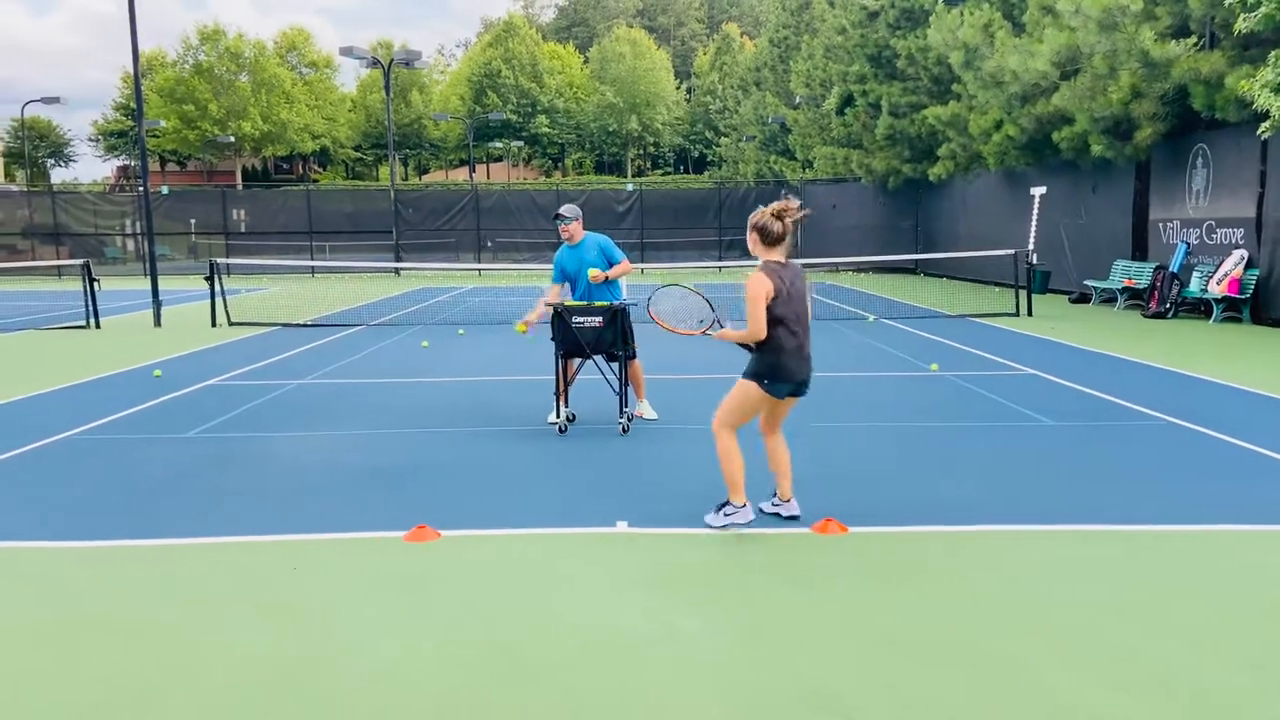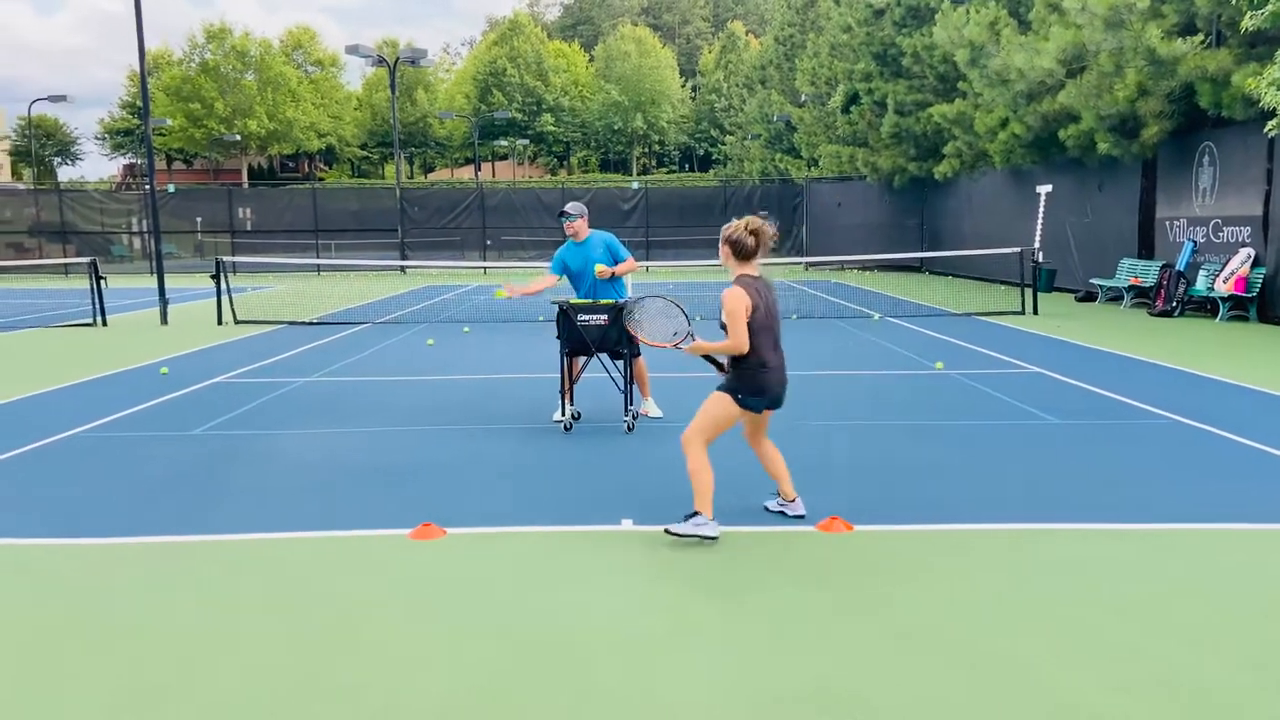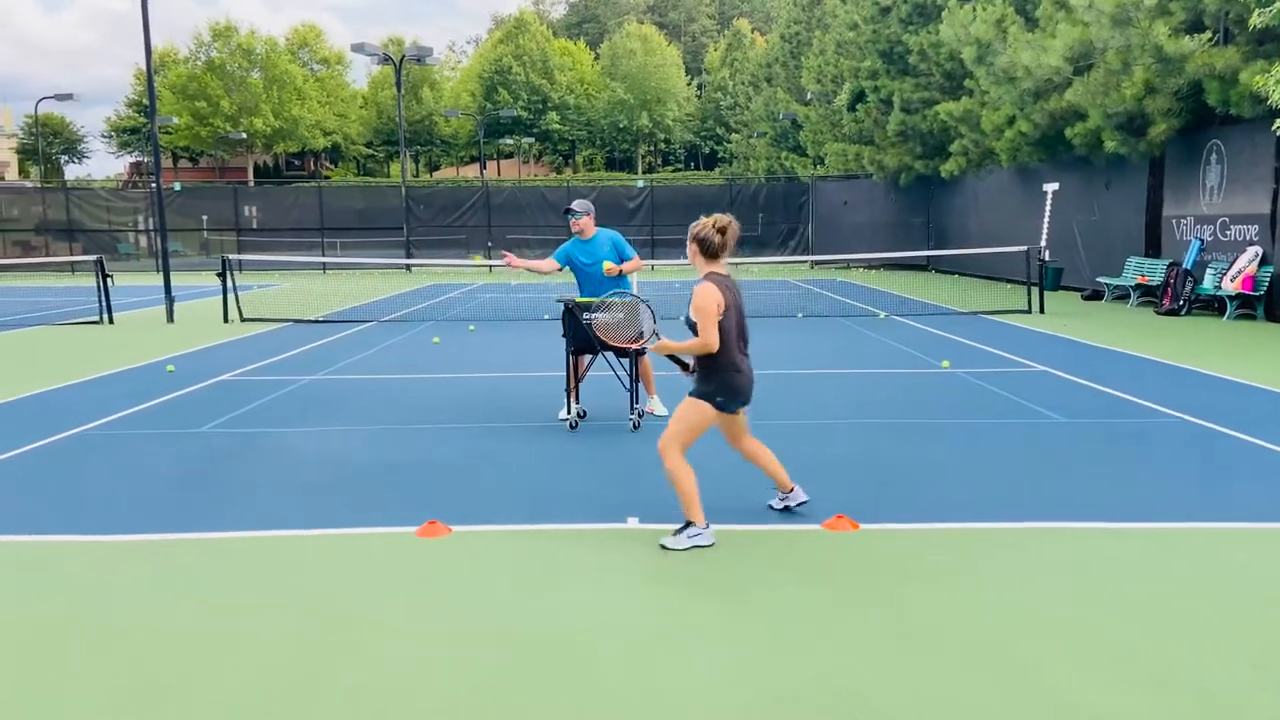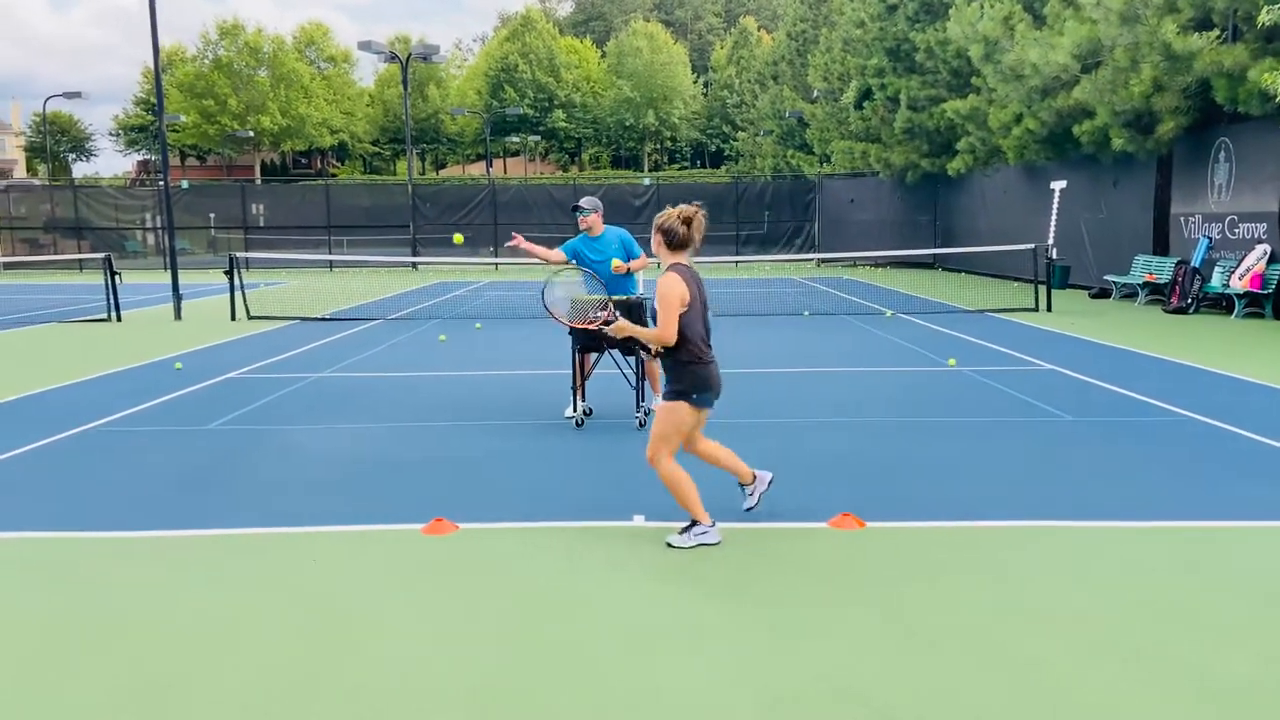
dt=0.1s
person 1, frame 1
left shoulder: (758, 280)
right shoulder: (795, 272)
left elbow: (758, 332)
left wrist: (731, 335)
left hip: (772, 367)
right hip: (799, 367)
left knee: (722, 427)
right knee: (769, 429)
left ankle: (738, 504)
right ankle: (785, 501)
person 1, frame 2
left shoulder: (734, 293)
right shoulder: (765, 285)
left elbow: (740, 345)
left wrist: (704, 348)
left hip: (747, 381)
right hip: (774, 380)
left knee: (692, 441)
right knee: (757, 438)
left ankle: (704, 517)
right ankle: (790, 500)
person 1, frame 3
left shoulder: (704, 290)
right shoulder: (727, 283)
left elbow: (709, 344)
left wrist: (672, 346)
right wrist: (684, 347)
left hip: (717, 385)
right hip: (735, 380)
left knee: (669, 449)
right knee: (741, 441)
left ankle: (697, 527)
right ankle: (790, 490)
person 1, frame 4
left shoulder: (669, 281)
right shoulder: (689, 275)
left elbow: (667, 337)
left wrist: (630, 329)
right wrist: (639, 333)
left hip: (688, 380)
right hip: (701, 375)
left knee: (658, 456)
right knee: (690, 441)
left ankle: (703, 525)
right ankle: (752, 479)
person 2, frame 1
left shoulder: (600, 242)
right shoulder: (561, 256)
left elbow: (626, 265)
right elbow: (555, 290)
left wrist: (606, 275)
right wrist: (535, 313)
left knee: (630, 358)
right knee: (566, 357)
left ankle: (641, 403)
right ankle: (560, 406)
person 2, frame 2
left shoulder: (606, 239)
right shoulder: (564, 252)
left elbow: (631, 264)
right elbow: (549, 280)
left wrist: (612, 272)
right wrist: (521, 290)
left knee: (634, 355)
right knee: (571, 355)
left ankle: (647, 401)
right ankle: (565, 404)
person 2, frame 3
left shoulder: (613, 238)
right shoulder: (570, 248)
left elbow: (637, 262)
right elbow: (547, 266)
left wrist: (620, 269)
right wrist: (520, 263)
left knee: (640, 354)
right knee: (577, 353)
left ankle: (653, 400)
right ankle: (572, 402)
person 2, frame 4
left shoulder: (620, 235)
right shoulder: (577, 244)
left elbow: (643, 260)
right elbow: (553, 256)
left wrist: (627, 268)
right wrist: (527, 246)
left hip: (629, 304)
left knee: (646, 351)
right knee: (583, 351)
left ankle: (657, 397)
right ankle: (578, 399)
